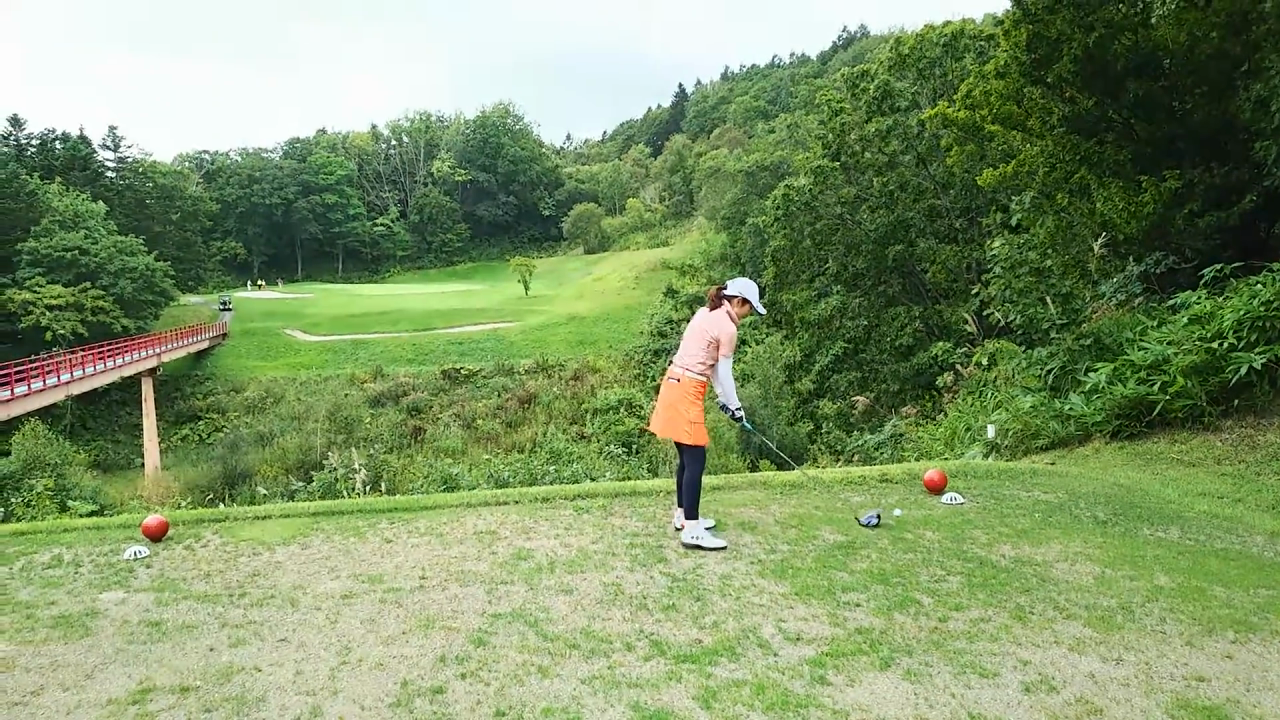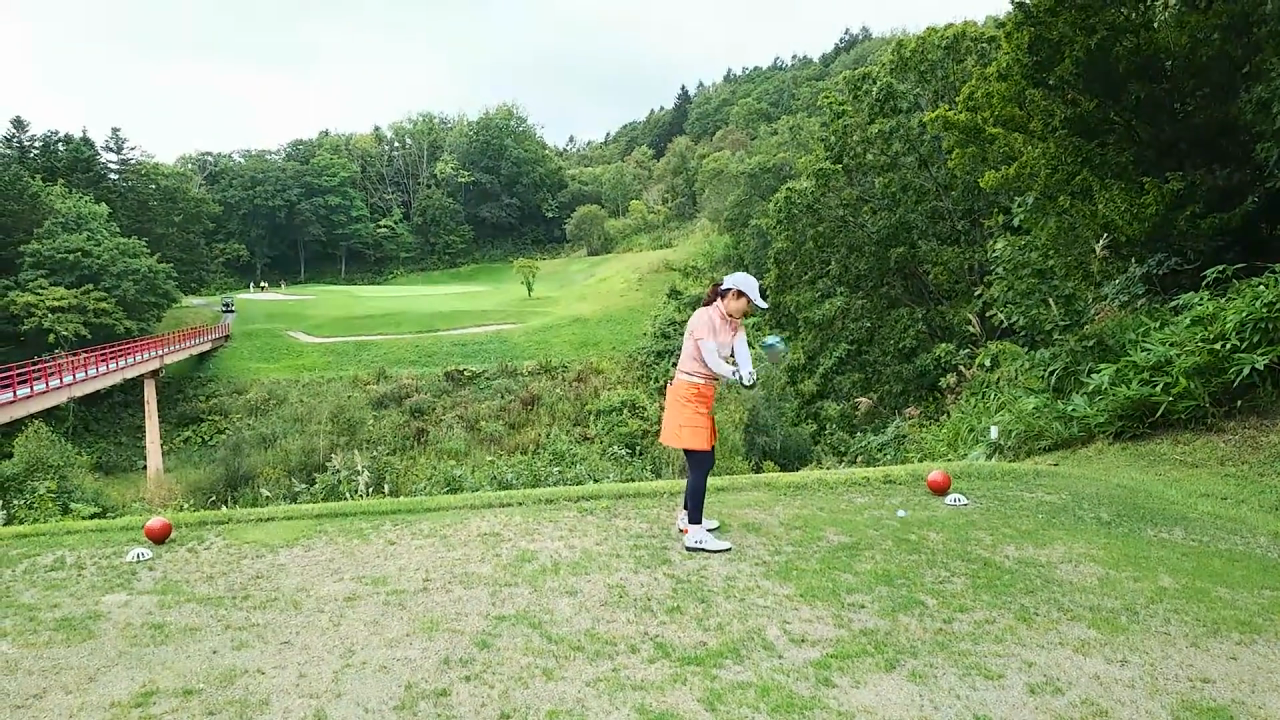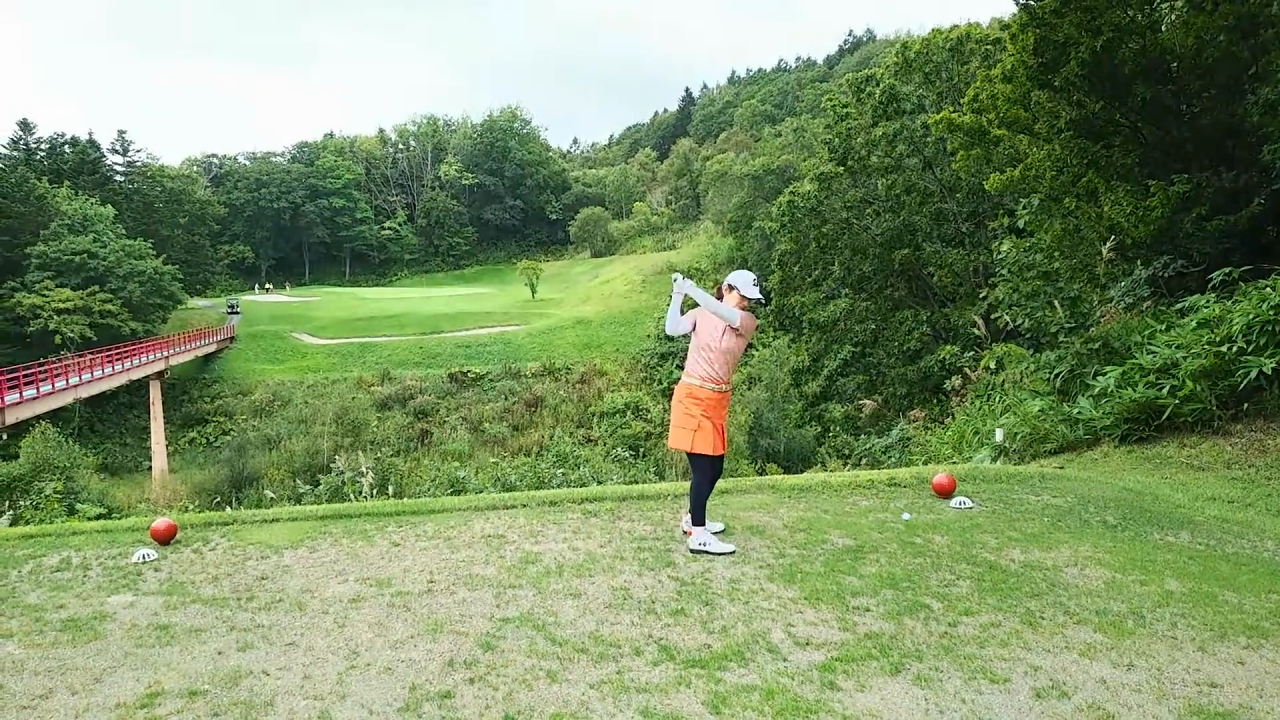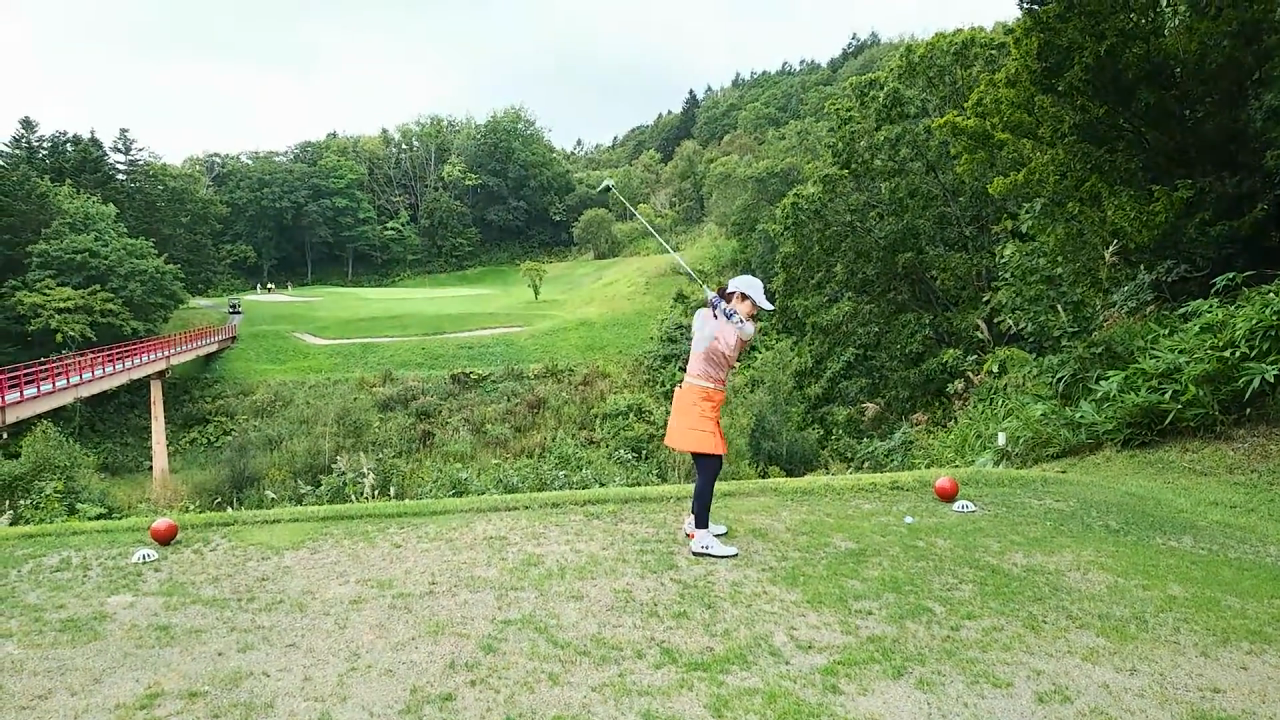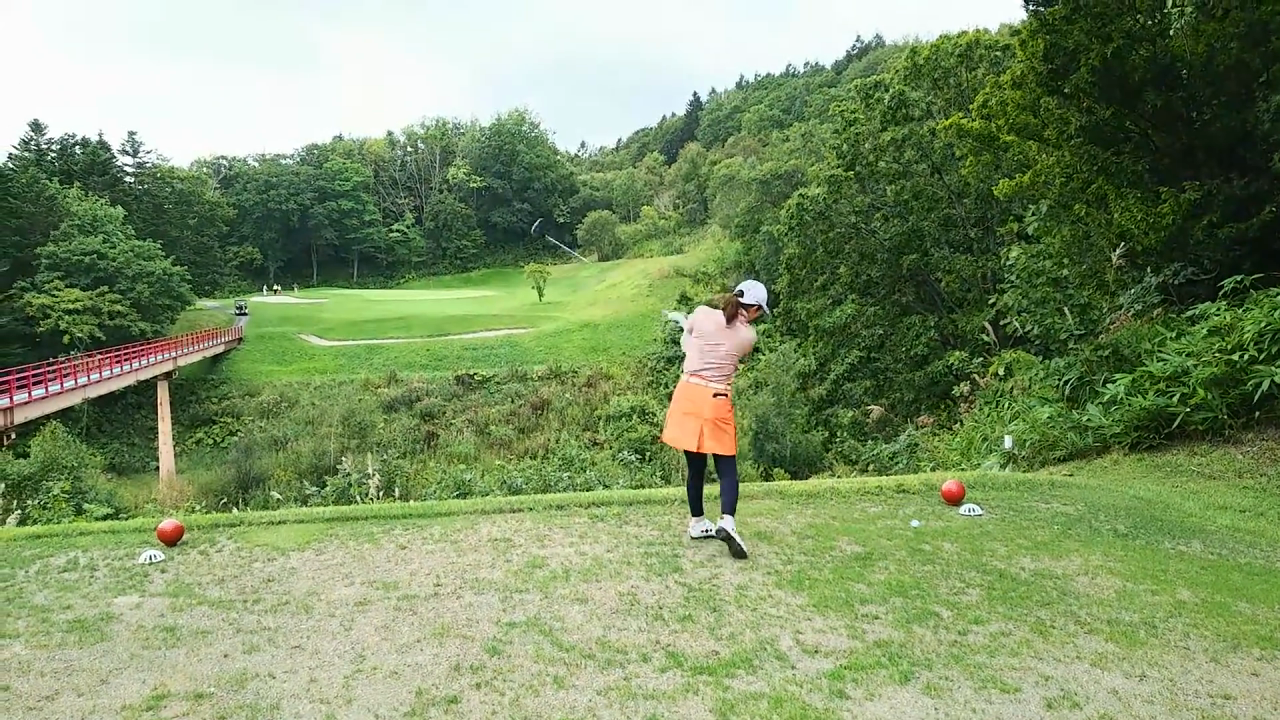
dt=0.4s
person 1, frame 1
left shoulder: (705, 313)
right shoulder: (727, 328)
right elbow: (724, 372)
left wrist: (721, 396)
right wrist: (734, 405)
left hip: (676, 385)
right hip: (687, 391)
left knee: (687, 458)
right knee: (695, 460)
left ankle: (683, 514)
right ankle: (691, 530)
person 1, frame 2
left shoulder: (734, 324)
right shoulder: (704, 316)
left elbow: (742, 352)
right elbow: (710, 360)
left wrist: (747, 373)
right wrist: (734, 373)
left hip: (700, 396)
right hip: (688, 394)
left knee: (704, 460)
right knee: (700, 463)
left ankle: (688, 516)
right ankle: (694, 533)
person 1, frame 3
left shoulder: (747, 322)
right shoulder: (700, 314)
left elbow: (722, 313)
right elbow: (672, 329)
left wrist: (691, 289)
right wrist: (678, 295)
left hip: (718, 400)
right hip: (692, 396)
left knee: (714, 467)
right knee: (703, 468)
left ankle: (693, 519)
right ankle: (698, 536)
person 1, frame 4
left shoulder: (746, 327)
right shoulder: (706, 315)
left elbow: (745, 330)
right elbow: (701, 346)
left wrist: (732, 317)
right wrist: (719, 316)
left hip: (712, 400)
right hip: (696, 397)
left knee: (711, 466)
right knee: (708, 467)
left ankle: (695, 521)
right ankle: (701, 538)
person 1, frame 5
left shoulder: (701, 314)
right shoulder: (748, 337)
left elbow: (686, 345)
left wrist: (686, 323)
left hip: (687, 395)
right hip: (716, 402)
left knee: (695, 466)
right knee: (727, 469)
left ankle: (698, 523)
right ankle: (726, 522)
